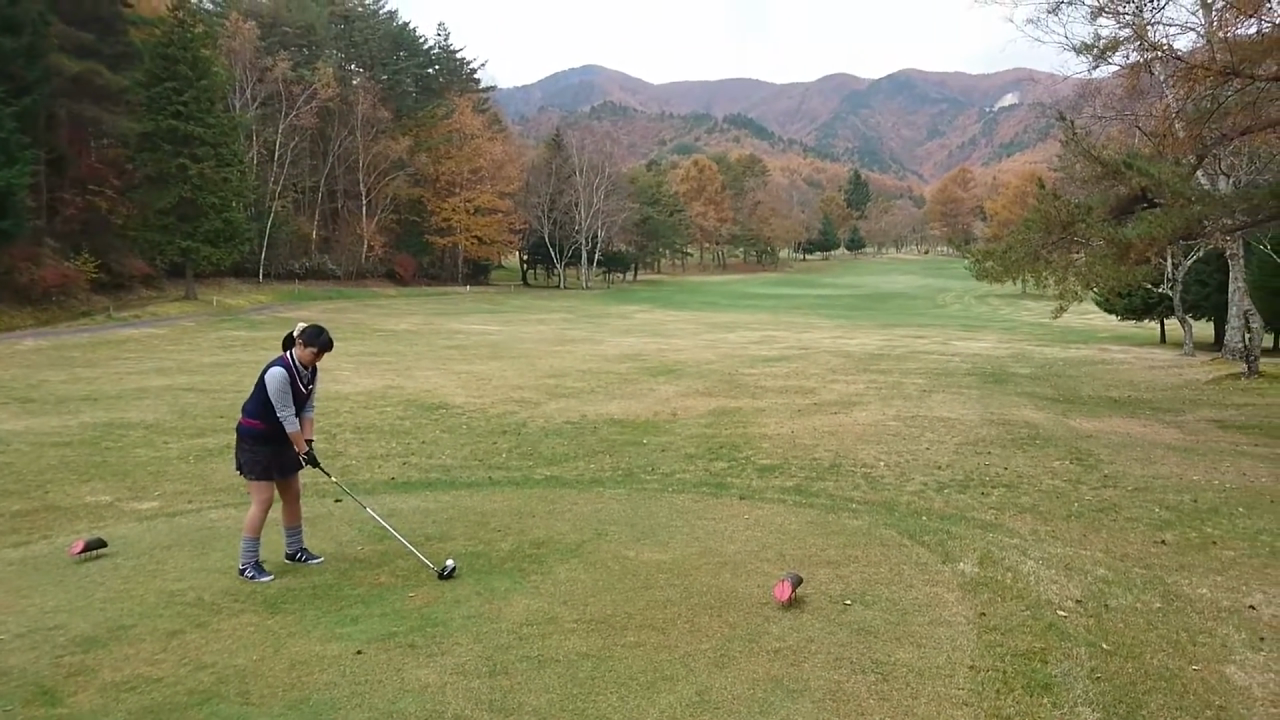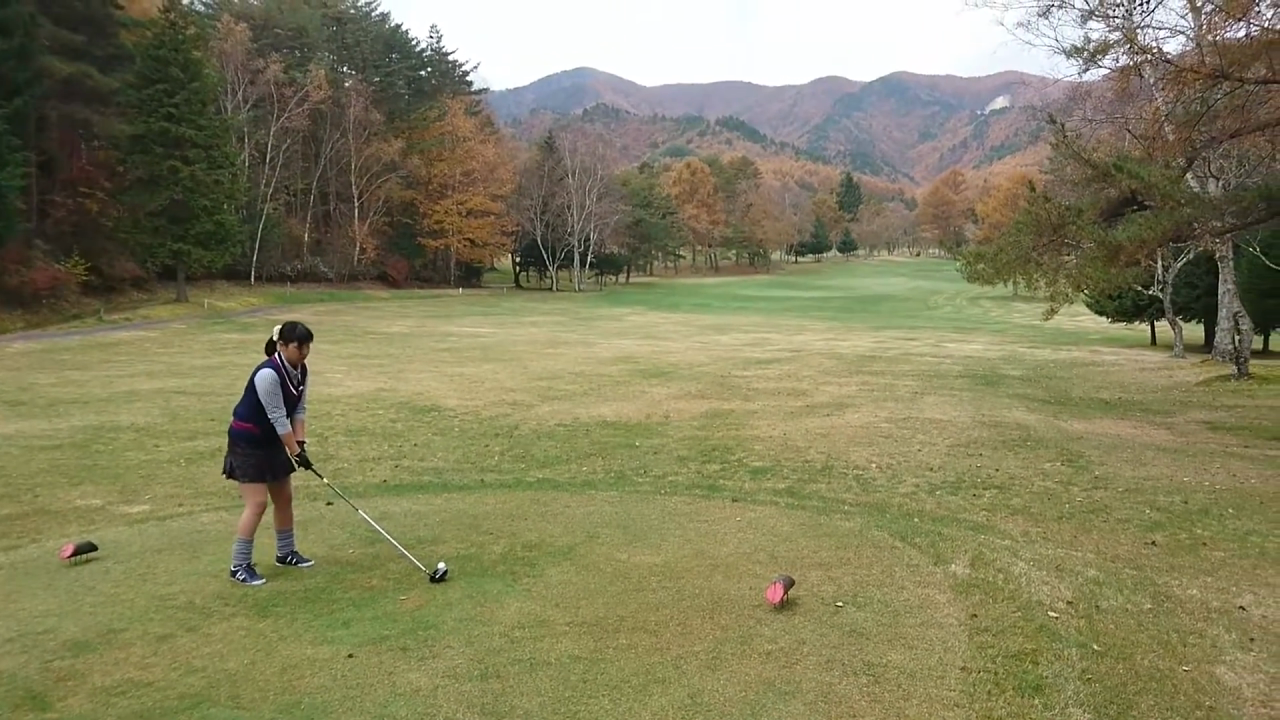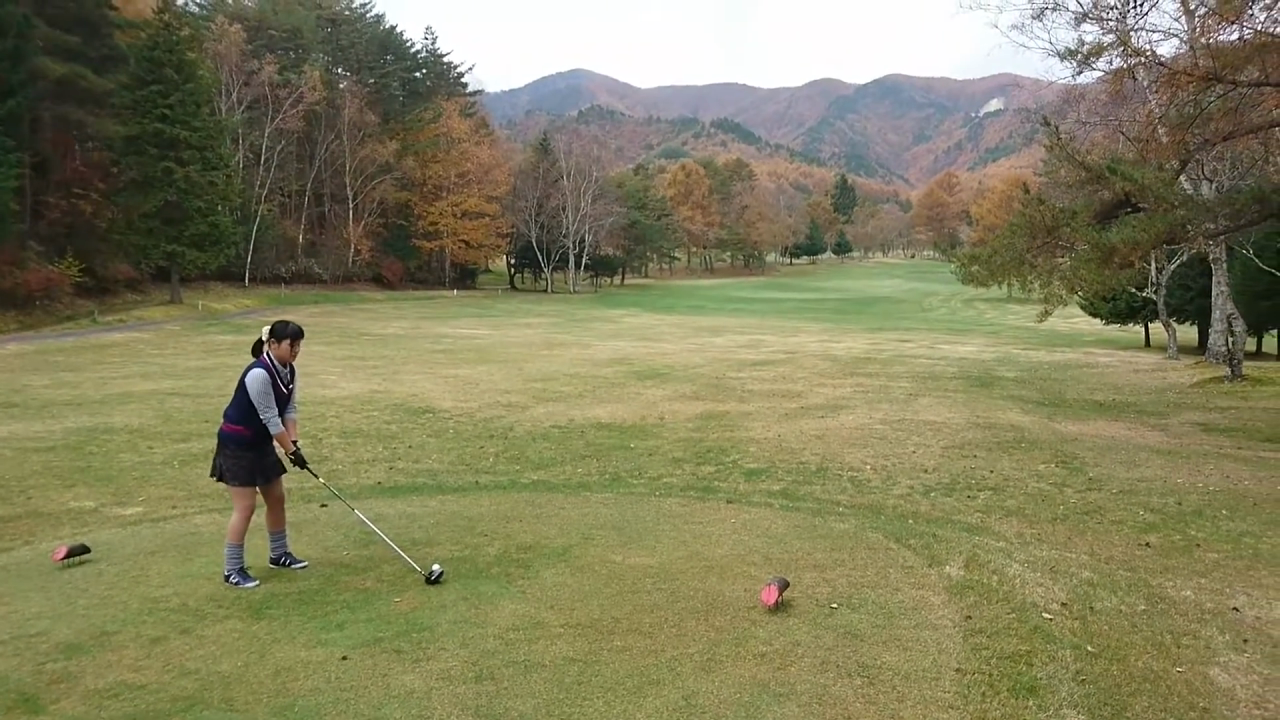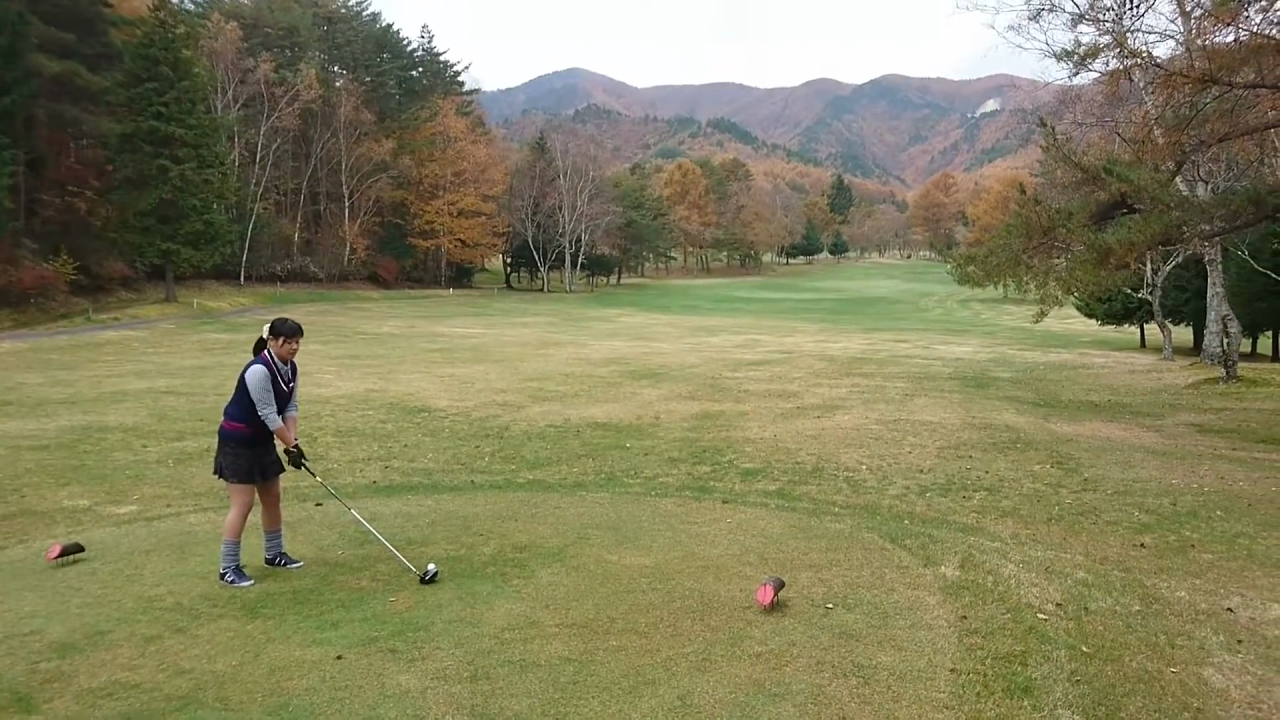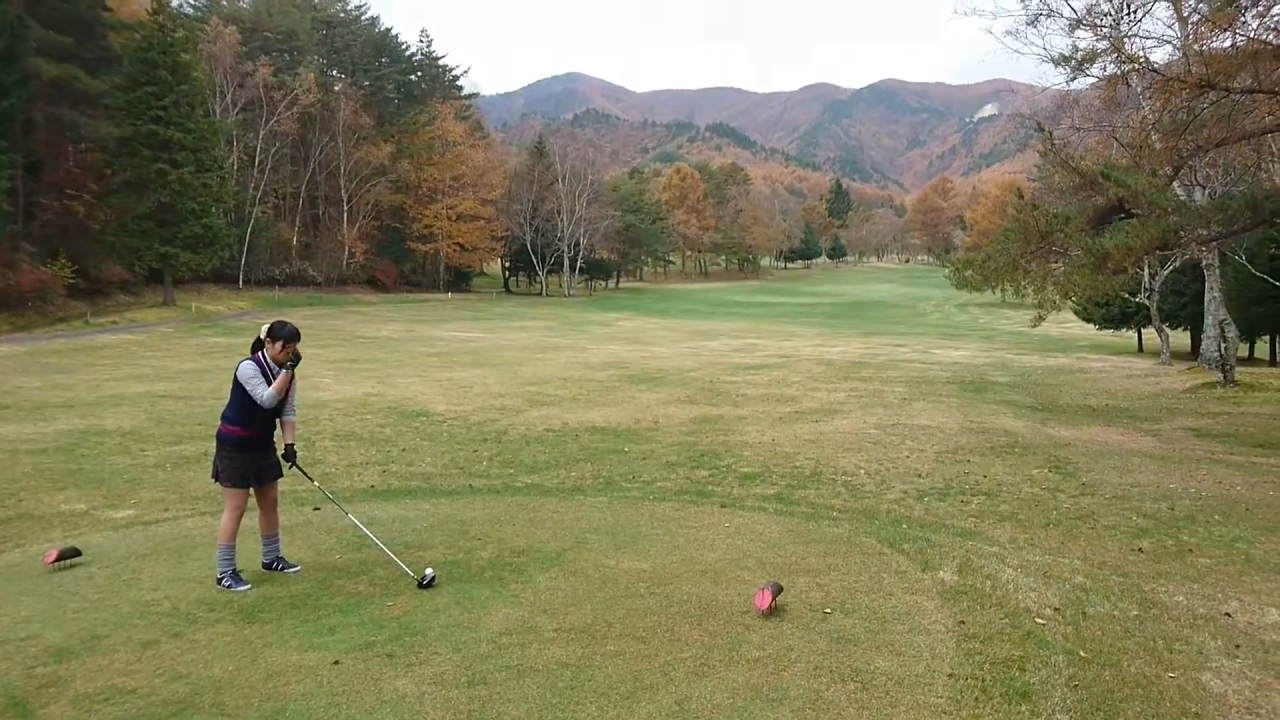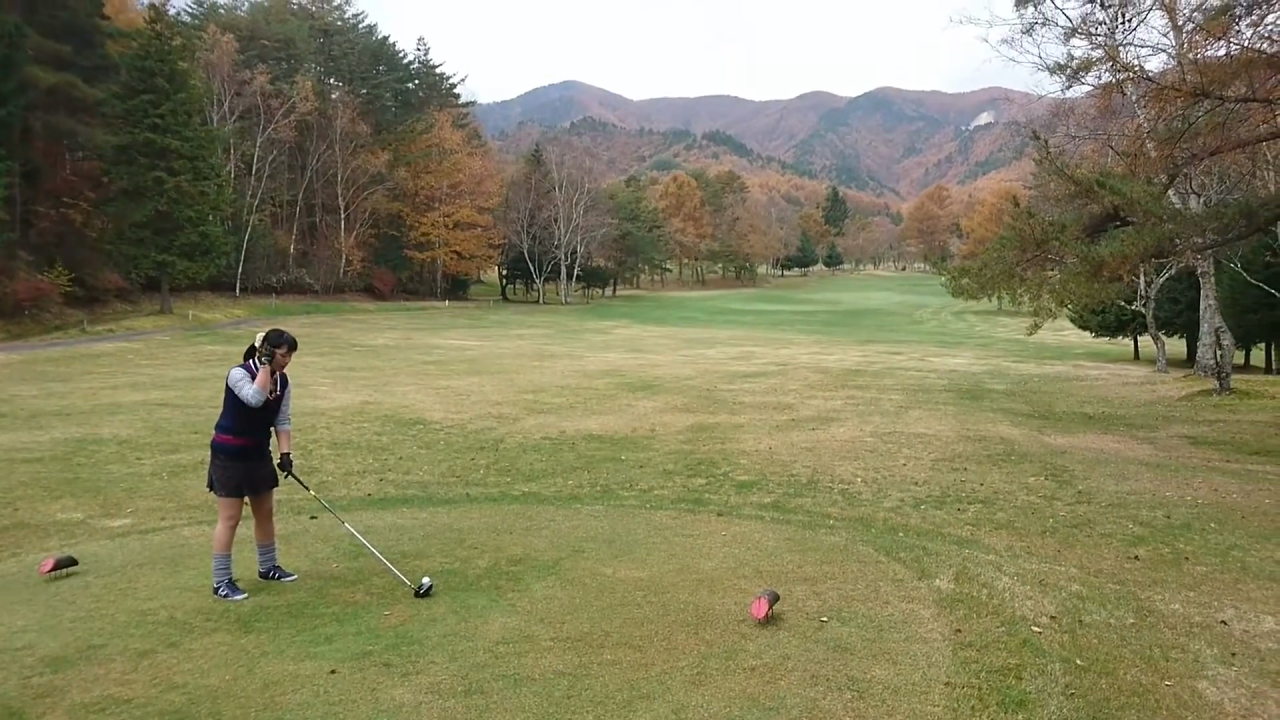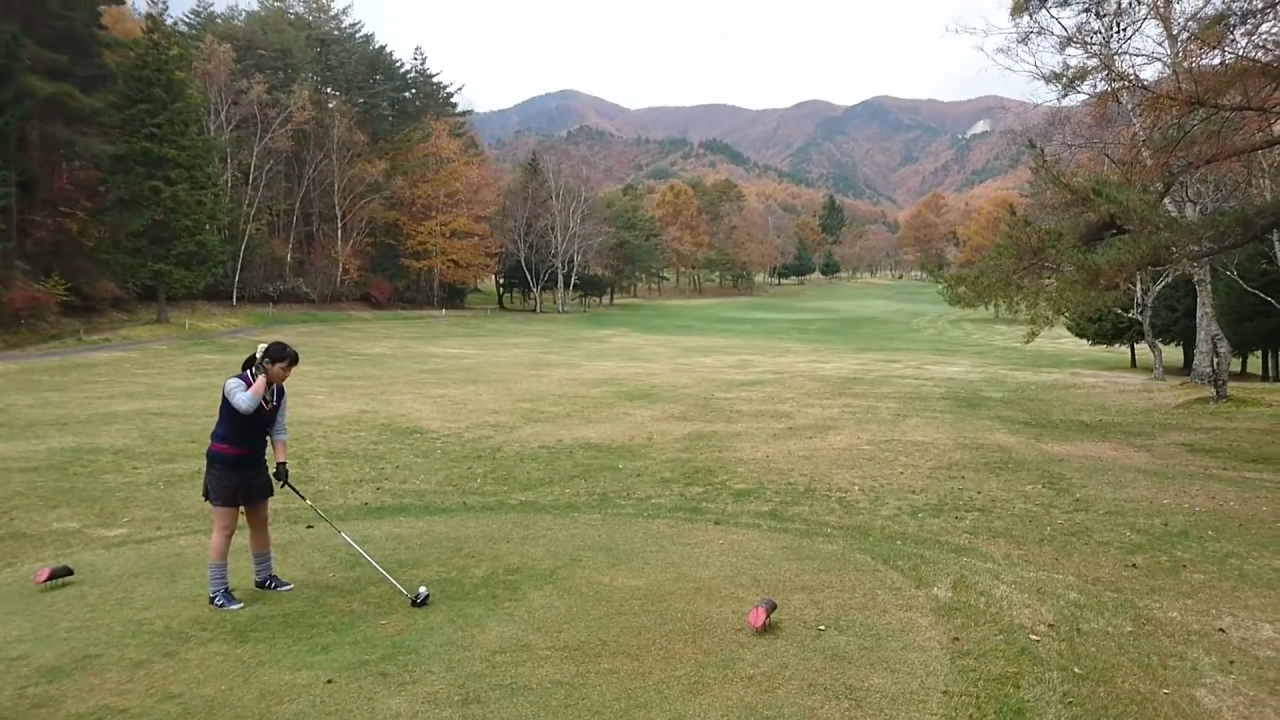
dt=0.3s
person 1, frame 1
left shoulder: (310, 370)
right shoulder: (278, 372)
left elbow: (307, 408)
right elbow: (286, 416)
left wrist: (308, 441)
right wrist: (304, 450)
left hip: (279, 438)
right hip: (255, 438)
left knee: (292, 495)
right knee: (263, 500)
left ankle: (294, 549)
right ankle: (247, 563)
person 1, frame 2
left shoulder: (300, 370)
right shoulder: (268, 374)
left elbow: (298, 410)
right elbow: (278, 418)
left wrist: (301, 443)
right wrist: (296, 452)
left hip: (271, 441)
right hip: (247, 442)
left knee: (284, 498)
right knee: (257, 503)
left ankle: (286, 553)
right ankle: (240, 565)
person 1, frame 3
left shoulder: (289, 371)
right shoulder: (259, 374)
left elbow: (289, 410)
right elbow: (270, 418)
left wrist: (294, 443)
right wrist: (291, 451)
left hip: (261, 443)
right hip: (237, 444)
left knee: (277, 499)
right knee: (245, 508)
left ankle: (279, 554)
right ankle: (232, 570)
person 1, frame 4
left shoulder: (290, 368)
right shoulder: (258, 370)
left elbow: (289, 408)
right elbow: (268, 415)
left wrist: (293, 442)
right wrist: (291, 446)
left hip: (262, 441)
right hip: (237, 441)
left knee: (272, 498)
right knee: (242, 505)
left ankle: (274, 554)
right ankle: (228, 568)
person 1, frame 5
left shoulder: (285, 370)
right shoulder: (248, 367)
left elbow: (288, 411)
right elbow: (267, 400)
left wrist: (289, 444)
right wrist: (286, 369)
left hip: (263, 444)
right hip: (235, 445)
left knee: (269, 502)
right knee: (235, 509)
left ankle: (271, 558)
right ankle: (225, 572)
person 1, frame 6
left shoulder: (282, 381)
right shoulder: (239, 373)
left elbow: (282, 420)
right elbow: (255, 399)
left wrist: (285, 453)
right wrist: (266, 364)
left hip: (259, 453)
right hip: (230, 454)
left knee: (265, 512)
right knee: (230, 518)
left ankle: (268, 567)
right ankle: (221, 582)
person 1, frame 7
left shoulder: (278, 392)
right shoulder: (236, 383)
left elbow: (278, 429)
right elbow: (246, 406)
left wrist: (281, 462)
right wrist: (261, 377)
left hip: (254, 463)
right hip: (225, 464)
left knee: (260, 522)
right knee: (225, 528)
left ankle: (264, 577)
right ankle: (217, 591)
